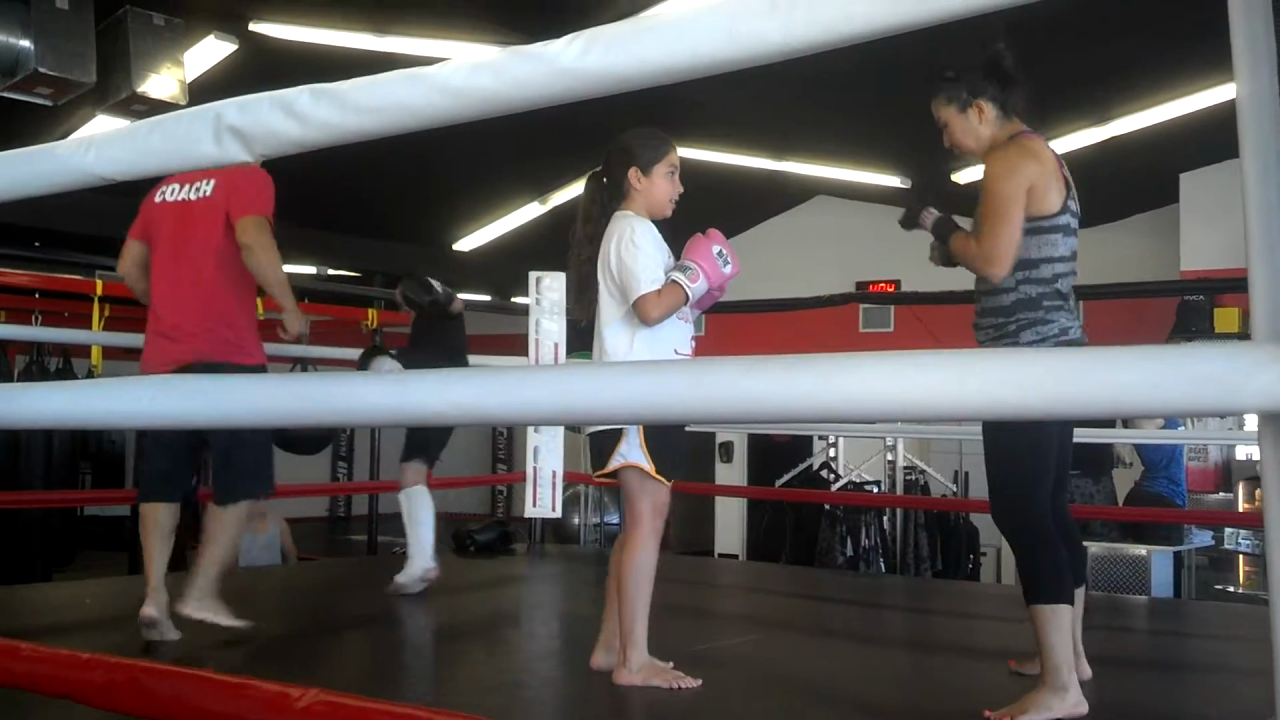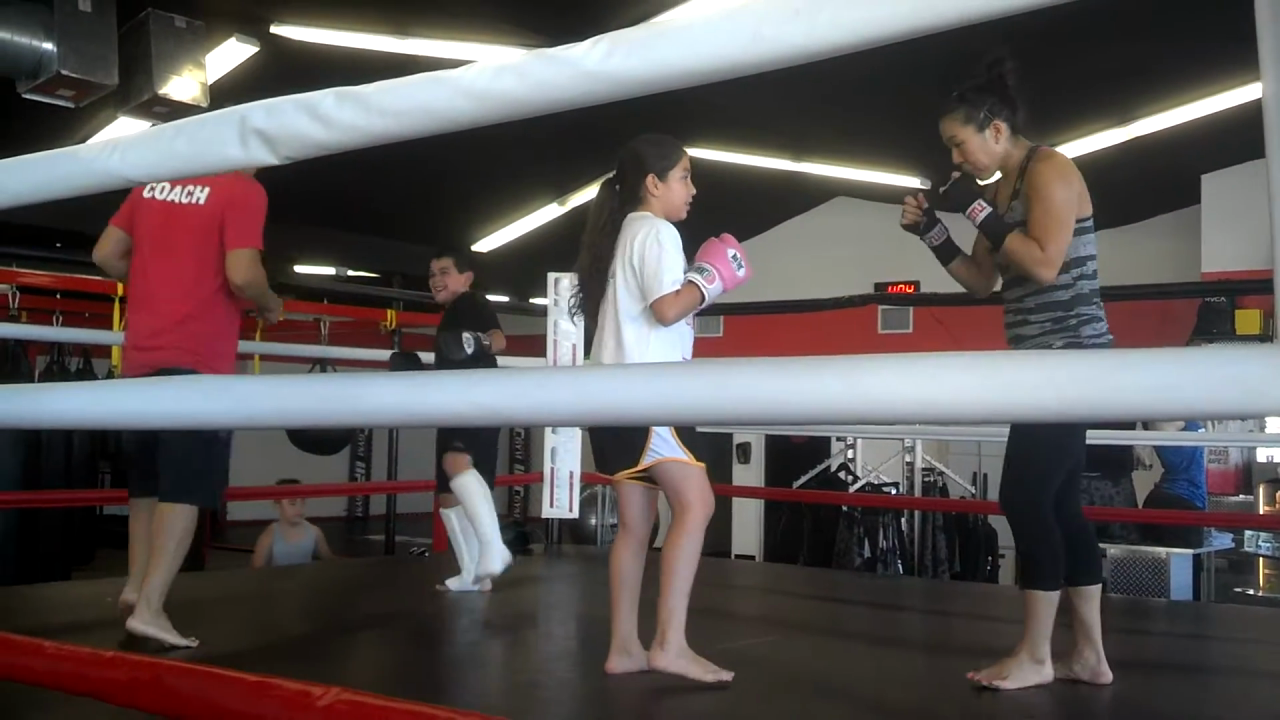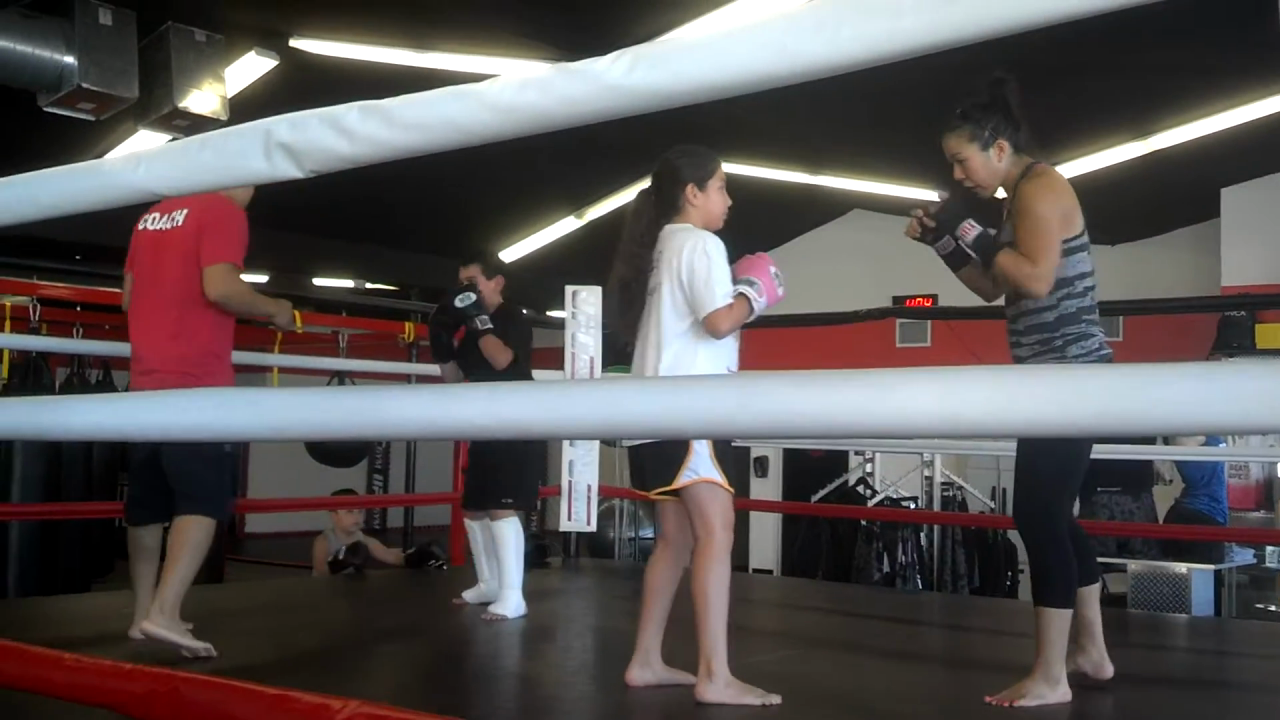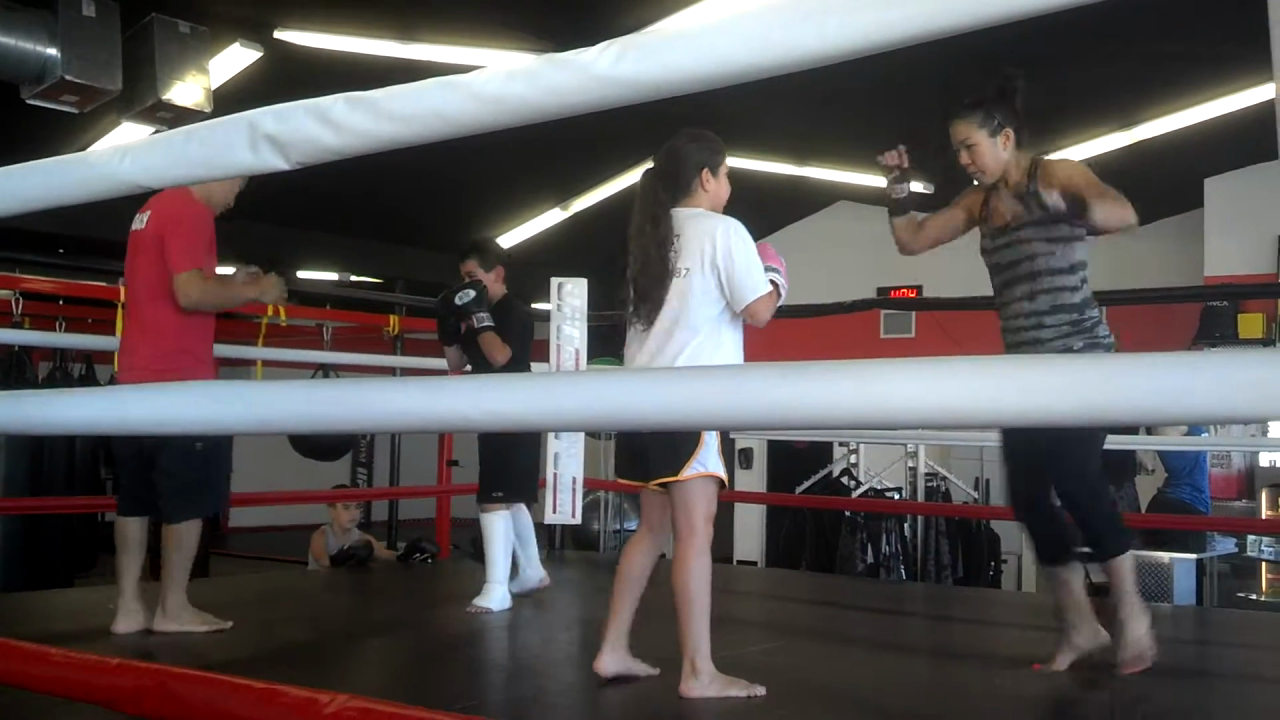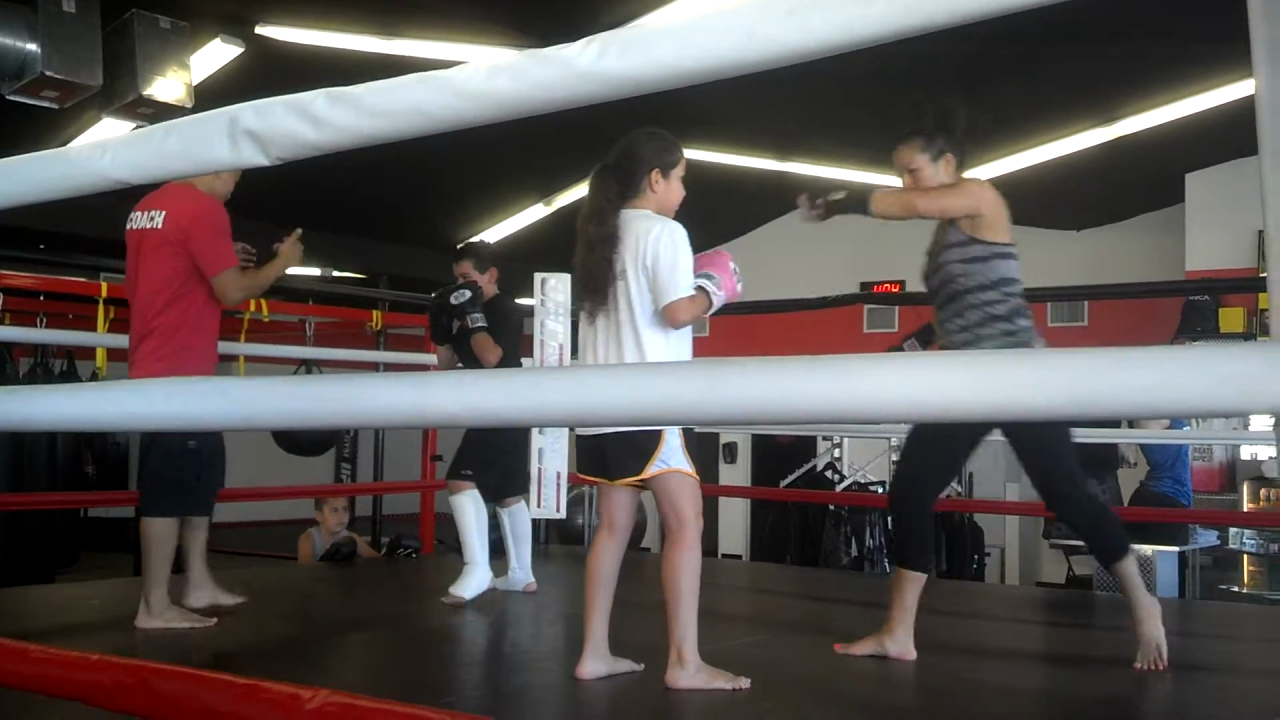
dt=0.4s
person 1, frame 1
left shoulder: (1011, 158)
right shoulder: (1048, 161)
left elbow: (993, 264)
left wrist: (934, 222)
right wrist: (958, 246)
left hip: (1025, 359)
right hip: (1058, 354)
left knee: (1021, 511)
right knee: (1048, 506)
right ankle: (1068, 654)
person 1, frame 2
left shoulder: (1050, 170)
right shoulder: (1004, 187)
left elbow: (1044, 265)
right elbow: (982, 280)
left wrist: (978, 212)
right wrist: (931, 232)
left hip: (1069, 359)
right hip: (1049, 364)
left knee: (1024, 498)
right knee: (1060, 504)
left ankle: (1033, 656)
right ankle: (1090, 655)
person 1, frame 3
left shoulder: (1041, 186)
right shoulder: (1017, 198)
left elbow: (1035, 281)
right elbow: (993, 288)
left wrist: (971, 228)
right wrist: (943, 242)
left hip: (1068, 375)
right hip: (1059, 375)
left knee: (1038, 516)
right knee: (1052, 513)
left ankle: (1050, 677)
right ankle: (1091, 648)
person 1, frame 4
left shoulder: (1057, 173)
right shoulder: (979, 200)
left elbow: (1123, 214)
right elbow: (910, 241)
left wrist: (1046, 200)
right wrist: (898, 184)
left hip: (1080, 356)
right hip: (1026, 363)
left knee: (1078, 483)
right knee: (1026, 491)
left ankle: (1131, 615)
right ankle: (1081, 625)
person 1, frame 5
left shoulder: (979, 197)
right shoulder: (943, 232)
left elbow: (899, 204)
left wrist: (835, 202)
left knee: (1064, 493)
right knee: (908, 493)
left ankle: (1143, 605)
right ankle: (897, 634)
person 2, frame 1
left shoulder: (633, 233)
right shoulder: (633, 230)
right elbow: (651, 308)
left wrist: (699, 292)
right wrist: (698, 271)
left knee: (644, 520)
right knee: (646, 519)
left ankle: (613, 643)
right ankle: (633, 660)
person 2, frame 2
left shoulder: (626, 234)
right shoulder: (657, 232)
right elbow: (668, 309)
left wrist: (704, 286)
right wrist: (712, 276)
left knee: (635, 523)
right knee: (696, 506)
left ankle: (624, 647)
right ankle: (671, 643)
person 2, frame 3
left shoulder: (659, 247)
right shoulder: (700, 243)
right elbow: (720, 321)
left wrist: (738, 294)
right wrist: (756, 290)
left knee: (676, 539)
right knee: (715, 533)
left ankle: (646, 660)
right ankle: (715, 675)
person 2, frame 4
left shoulder: (654, 234)
right shoulder: (723, 230)
right elbow: (758, 311)
right wrist: (776, 277)
left knee: (653, 529)
right knee: (696, 531)
left ankle: (612, 649)
right ankle: (699, 671)
person 2, frame 5
left shoulder: (603, 237)
right shoulder: (664, 232)
right elbow: (676, 313)
left wrist: (694, 286)
right wrist: (715, 286)
left knee: (614, 525)
right knee: (685, 525)
left ankle: (595, 652)
right ankle: (685, 661)
person 3, frame 1
left shoulder: (164, 190)
right shoulder: (248, 178)
left elbow: (130, 267)
right elbow: (253, 240)
right wrist: (290, 310)
left hip: (163, 354)
right hip: (225, 353)
left knee: (162, 485)
right knee: (241, 477)
left ankle: (154, 598)
right ankle: (201, 592)
person 3, frame 2
left shoulder: (153, 184)
right shoulder: (243, 191)
left elbow: (105, 254)
right elbow: (241, 274)
right wrist: (269, 302)
left hip: (143, 356)
right hip: (198, 360)
left knee: (147, 478)
right knee: (186, 487)
left ankle: (138, 586)
right ankle: (149, 608)
person 3, frame 3
left shoulder: (153, 216)
right shoulder: (224, 213)
left elbow: (130, 297)
right elbow: (221, 287)
right wrist: (275, 310)
left hip: (146, 382)
right hip: (197, 382)
left knee: (147, 503)
right knee: (203, 500)
left ankle: (144, 613)
right ankle: (163, 612)
person 3, frame 4
left shoulder: (154, 209)
right shoulder: (191, 212)
right elbow: (190, 294)
left wrist: (231, 286)
right wrist: (256, 290)
left hip: (140, 379)
right hip: (180, 381)
left knee: (137, 498)
right knee: (189, 498)
left ankle: (128, 607)
right ankle: (173, 607)
person 3, frame 5
left shoulder: (145, 208)
right shoulder: (203, 210)
right elbow: (233, 292)
left wrist: (221, 261)
right wrist: (282, 263)
left hip: (154, 369)
right hip: (180, 374)
left knee: (193, 479)
right knee: (171, 489)
left ankle: (198, 583)
right ankle: (155, 606)
person 4, frame 1
left shoulder: (436, 313)
right shoulder: (423, 330)
left elbow: (456, 306)
left wrist: (441, 295)
right knee: (411, 478)
right ankle: (421, 560)
person 4, frame 2
left shoulder: (472, 304)
right shoulder: (450, 317)
left elbow: (499, 341)
left wrist: (479, 342)
left knee: (455, 461)
right knee: (448, 496)
left ankle: (493, 550)
right ankle: (475, 572)
person 4, frame 3
left shoulder: (513, 319)
right shoulder: (474, 326)
left elbow: (502, 360)
right elbow: (455, 378)
left wrist: (477, 319)
right wrist: (442, 343)
left knee: (501, 508)
right knee: (474, 510)
left ankle: (512, 596)
right ankle: (489, 584)
person 4, frame 4
left shoulder: (515, 311)
right shoulder: (486, 312)
left elbow: (499, 357)
right elbow: (456, 364)
left wrist: (478, 314)
right wrist: (449, 326)
left knee: (494, 500)
right knee: (510, 500)
left ankle: (497, 588)
right ankle: (532, 571)
person 4, frame 5
left shoulder: (505, 311)
right shoulder: (474, 315)
left elbow: (491, 357)
right elbow: (447, 364)
left wrist: (473, 314)
right wrist: (441, 326)
left knee: (461, 483)
right knee: (509, 495)
left ankle: (477, 570)
right ankle: (521, 574)
